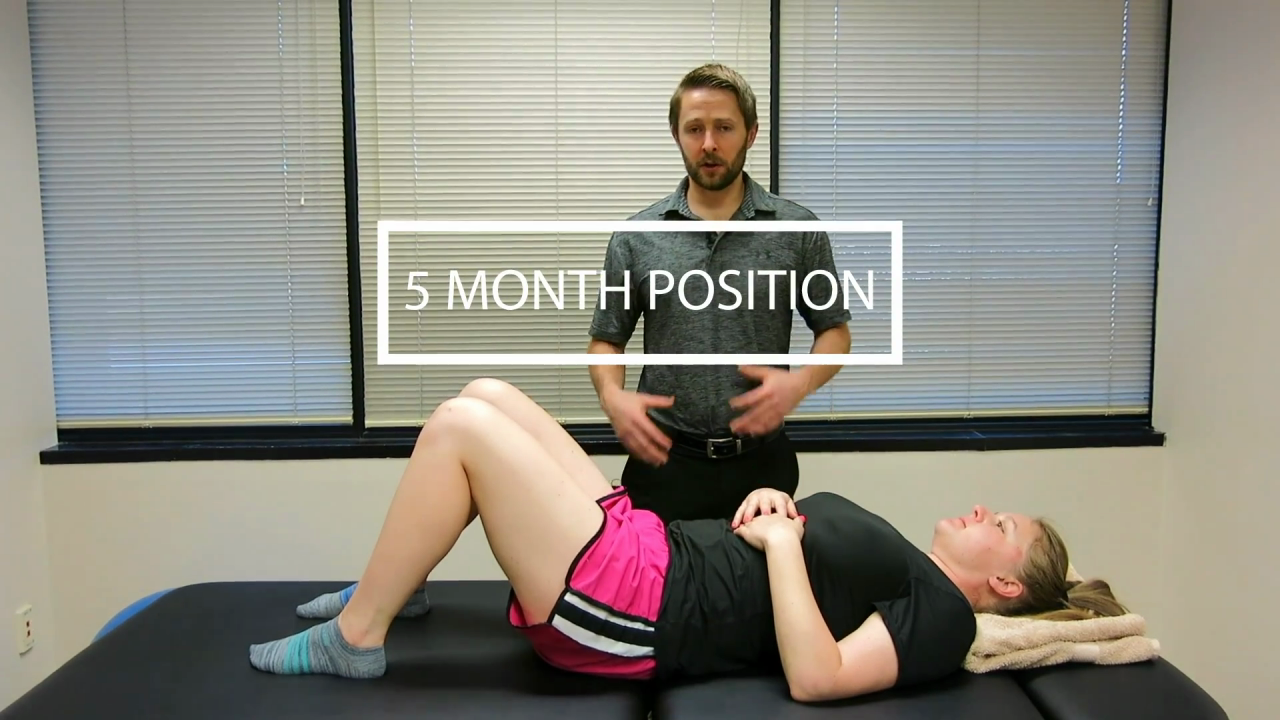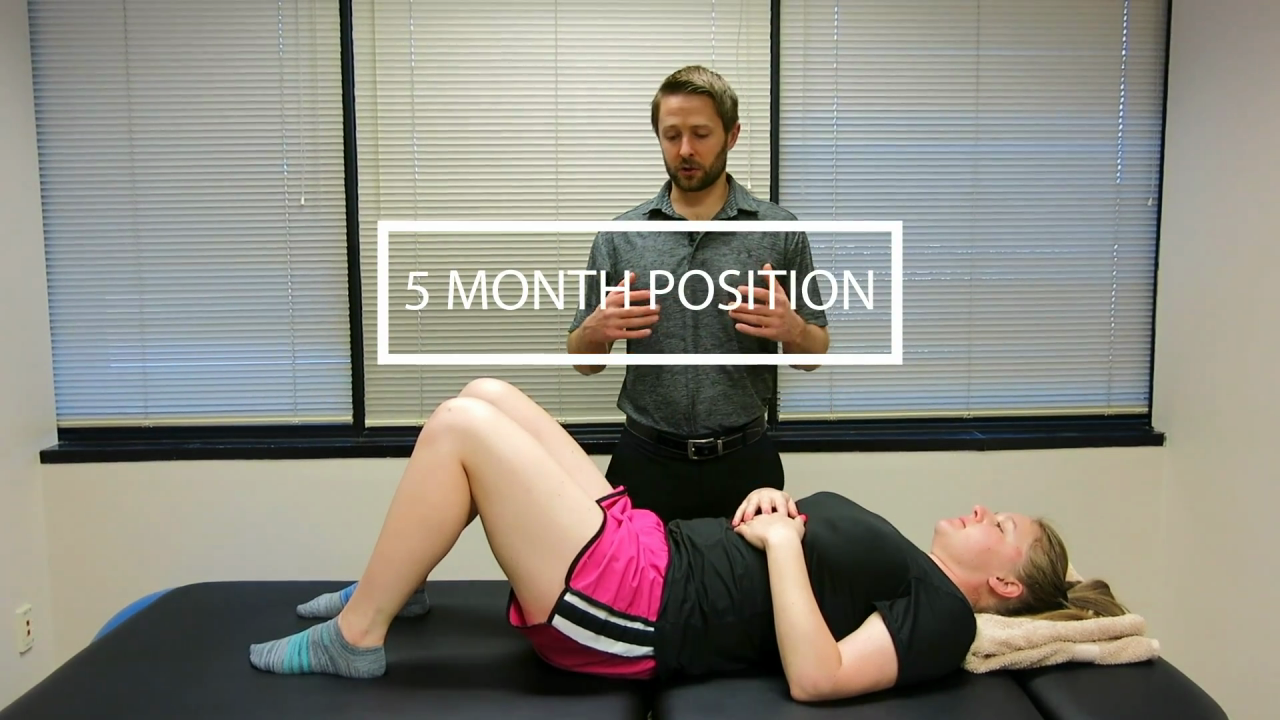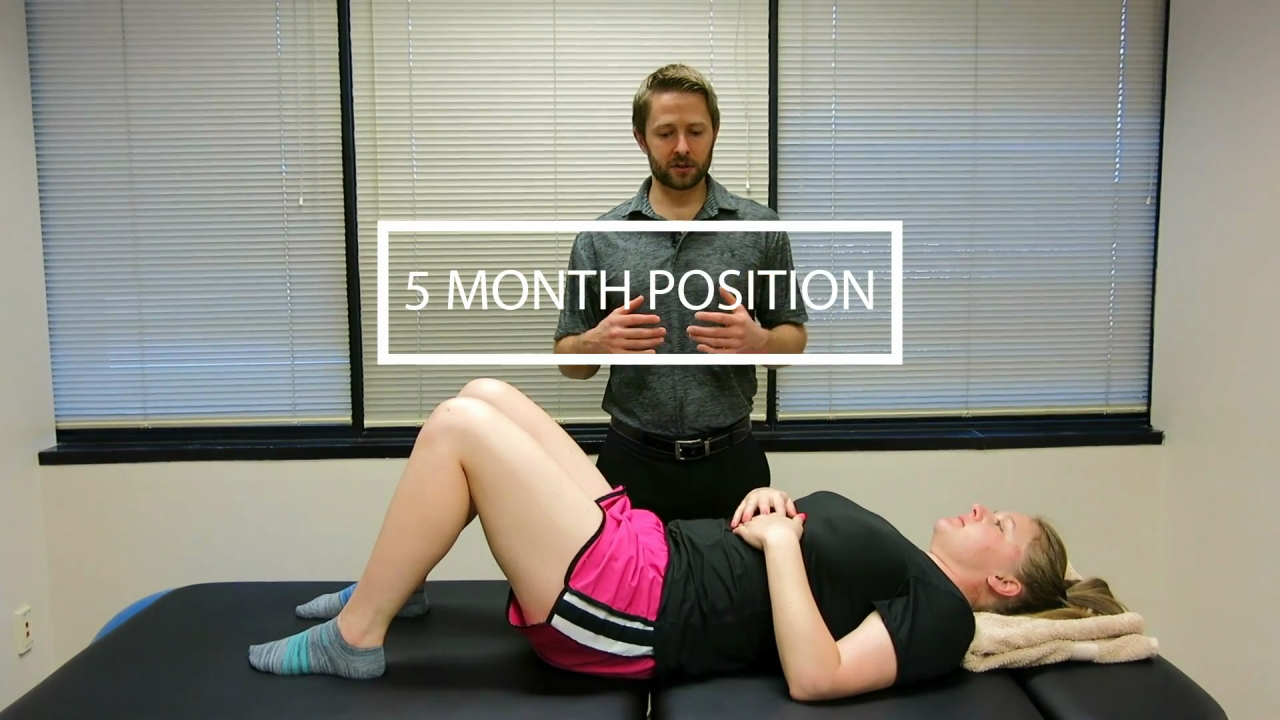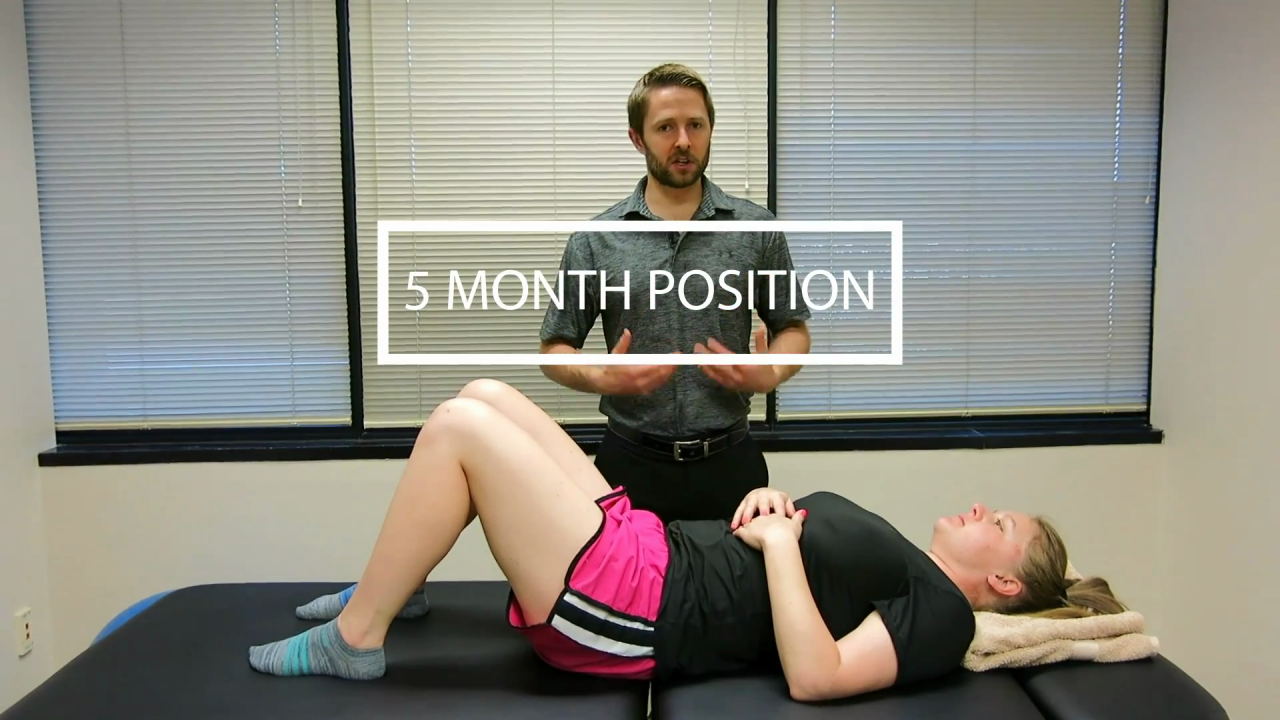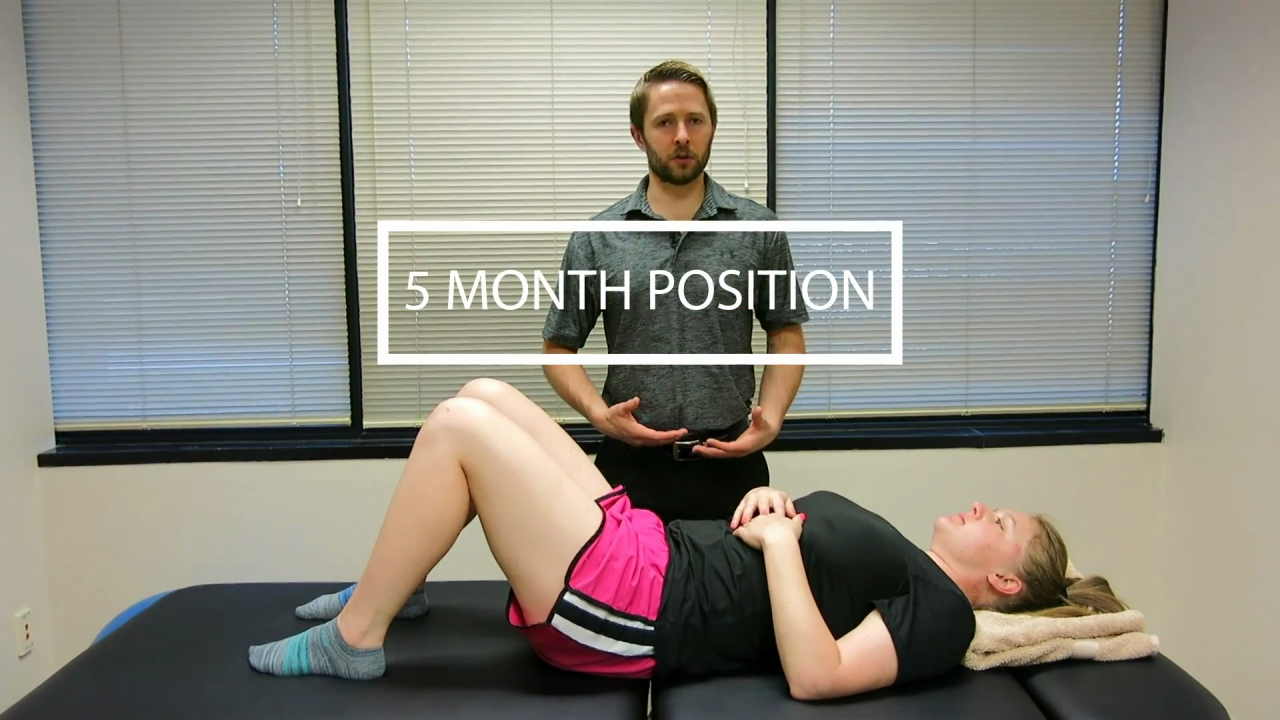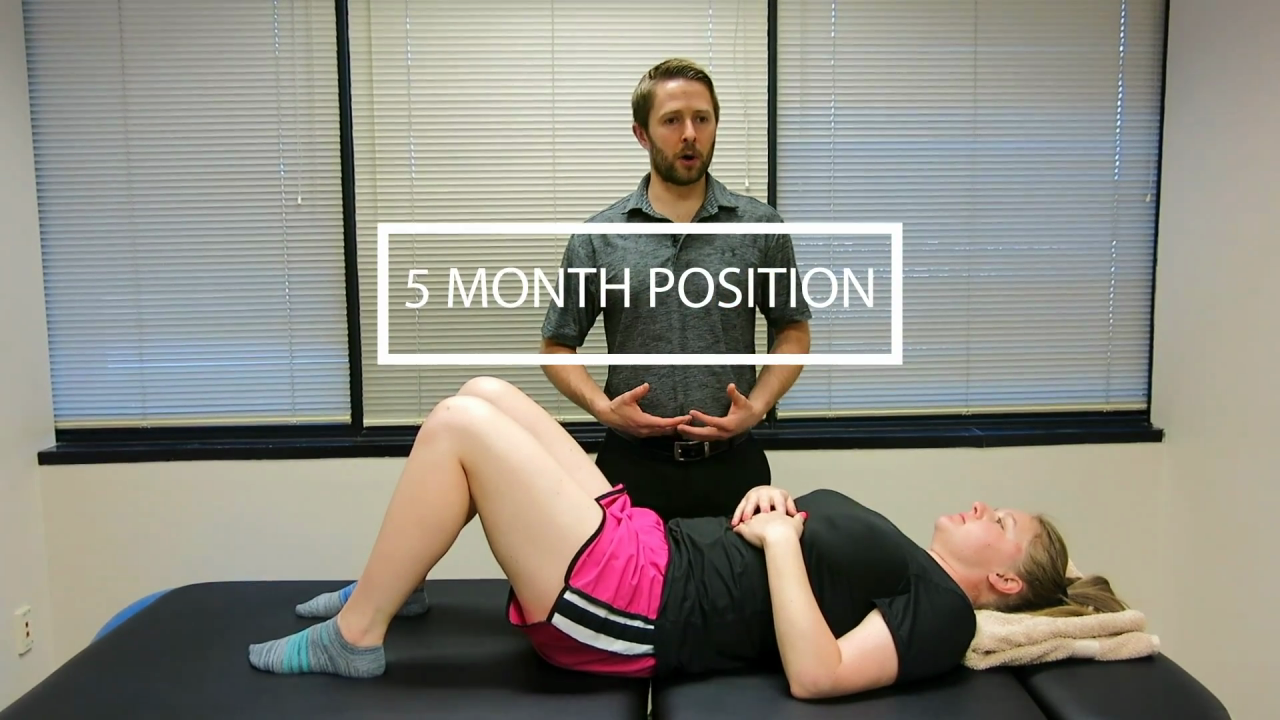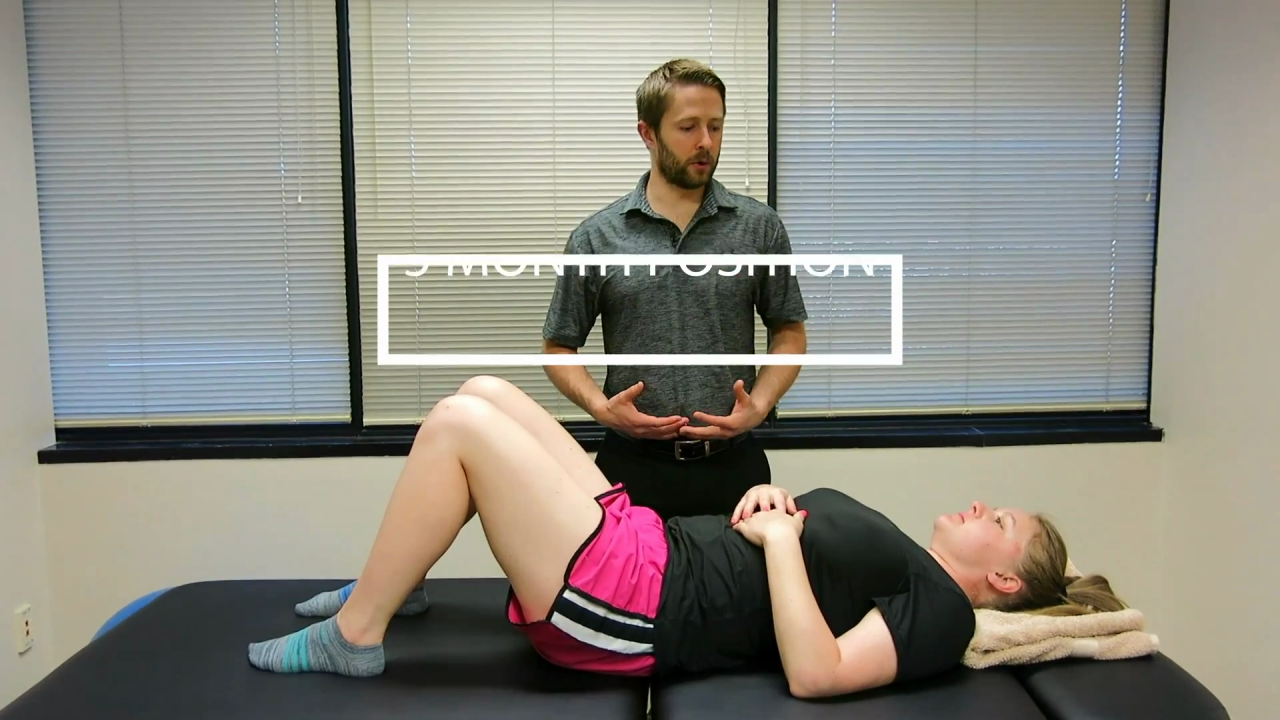
dt=0.4s
person 1, frame 1
left shoulder: (941, 618)
right shoulder: (905, 572)
left elbow: (814, 677)
left wrist: (780, 543)
right wrist: (771, 501)
left hip: (633, 612)
right hip: (648, 546)
left knee: (458, 426)
right knee: (485, 397)
left ankle: (355, 637)
right ankle: (398, 583)
person 1, frame 2
left shoulder: (942, 619)
right shoulder: (905, 572)
left elbow: (815, 677)
left wrist: (783, 542)
right wrist: (772, 502)
left hip: (634, 613)
right hip: (649, 549)
left knee: (460, 428)
right knee: (485, 397)
left ankle: (355, 637)
right ankle: (397, 585)
person 1, frame 3
left shoulder: (940, 616)
right shoulder: (903, 569)
left elbow: (814, 676)
left wrist: (779, 542)
right wrist: (770, 501)
left hip: (633, 612)
right hip: (647, 546)
left knee: (458, 426)
right knee: (484, 397)
left ankle: (354, 637)
right ankle: (395, 581)
person 1, frame 4
left shoulder: (940, 617)
right shoulder: (902, 569)
left elbow: (815, 676)
left wrist: (779, 542)
right wrist: (768, 501)
left hip: (633, 612)
right hip: (647, 547)
left knee: (458, 427)
right knee: (484, 398)
left ankle: (355, 638)
right ankle: (394, 584)
person 1, frame 5
left shoulder: (940, 616)
right shoulder: (901, 568)
left elbow: (815, 676)
left wrist: (778, 543)
right wrist: (769, 501)
left hip: (632, 611)
right hip: (647, 548)
left knee: (458, 427)
right knee: (484, 397)
left ankle: (355, 638)
right ankle: (396, 584)
person 1, frame 6
left shoulder: (942, 614)
right shoulder: (902, 566)
left elbow: (815, 675)
left wrist: (780, 540)
right wrist: (771, 500)
left hip: (634, 611)
right hip: (648, 547)
left knee: (459, 426)
right knee: (484, 396)
left ankle: (354, 637)
right ankle: (395, 582)
person 1, frame 7
left shoulder: (940, 614)
right shoulder: (902, 566)
left elbow: (814, 673)
left wrist: (778, 539)
right wrist: (769, 498)
left hip: (630, 610)
right hip: (644, 543)
left knee: (456, 425)
right knee: (481, 394)
left ankle: (354, 636)
right ankle: (396, 581)
person 2, frame 1
left shoulder: (797, 230)
right shoulder: (635, 238)
left elbow: (835, 333)
right elbow: (605, 342)
left wrist: (799, 382)
right wrist: (614, 397)
left hip: (761, 461)
right hip: (666, 461)
person 2, frame 2
left shoulder: (779, 231)
right shoulder: (620, 237)
left elbow: (813, 353)
right elbow: (584, 359)
left wrist: (791, 328)
right wrist: (597, 328)
left hip: (744, 460)
right hip: (647, 461)
person 2, frame 3
left shoulder: (760, 229)
right shoulder: (600, 239)
left elbow: (792, 335)
right elbow: (569, 359)
left wrist: (758, 339)
right wrist: (597, 342)
left hip: (730, 461)
right hip: (634, 462)
person 2, frame 4
left shoulder: (756, 229)
right shoulder: (595, 241)
left elbow: (792, 329)
right elbow: (555, 348)
left wrist: (769, 374)
right wrist: (601, 379)
left hip: (729, 462)
right hip: (632, 464)
person 2, frame 5
left shoulder: (758, 229)
right shoulder: (597, 239)
left elbow: (786, 337)
right elbow: (559, 348)
left wrist: (770, 420)
right wrist: (599, 413)
left hip: (731, 461)
right hip: (633, 465)
person 2, frame 6
left shoulder: (761, 227)
right shoulder: (597, 238)
left elbow: (793, 332)
right elbow: (557, 346)
left wrist: (757, 406)
right wrist: (603, 407)
left hip: (731, 462)
right hip: (634, 464)
person 2, frame 7
left shoulder: (759, 227)
right shoulder: (596, 237)
left elbow: (789, 334)
right elbow: (559, 347)
left wrist: (760, 405)
right wrist: (601, 406)
left hip: (732, 461)
right hip: (634, 464)
